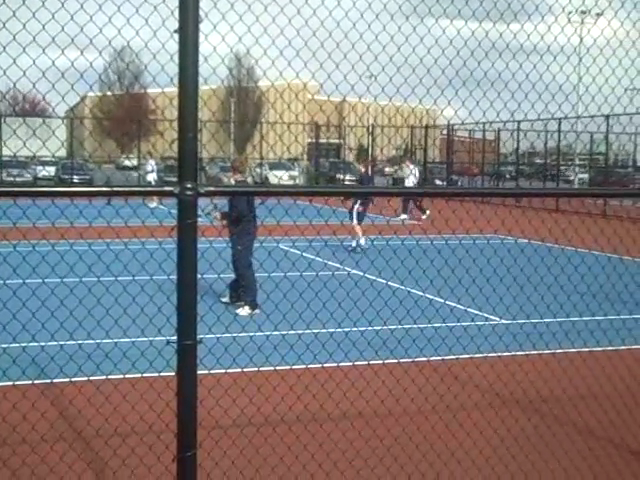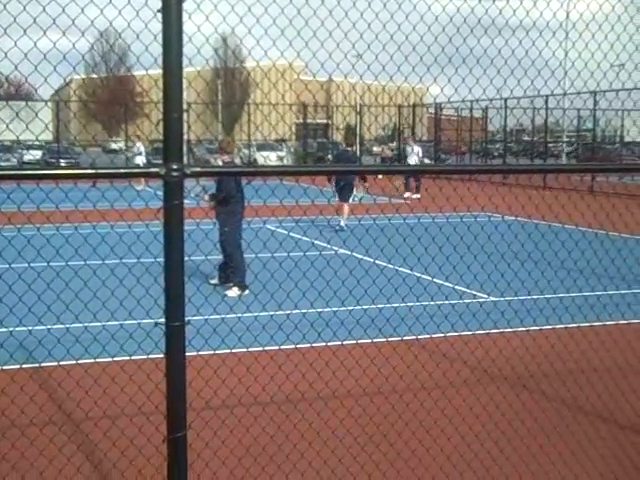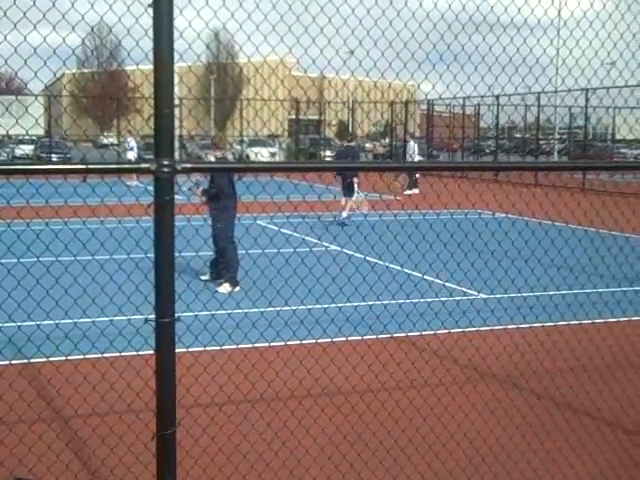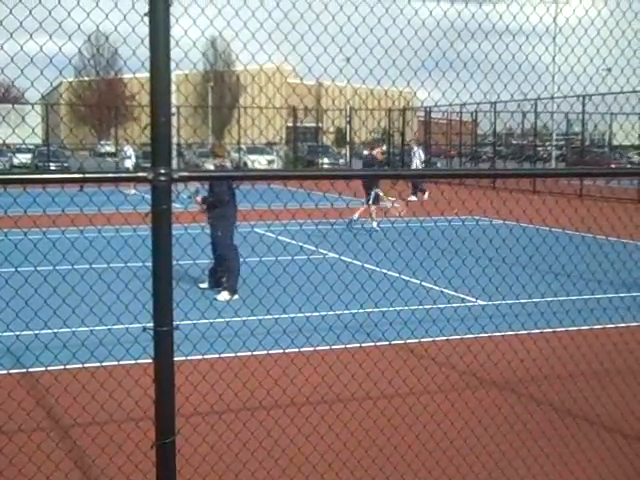
dt=0.5s
person 1, frame 1
right shoulder: (244, 187)
left elbow: (239, 212)
left wrist: (223, 216)
right wrist: (228, 218)
left hip: (243, 233)
right hip: (242, 232)
left knee: (244, 267)
right knee: (239, 265)
left ankle: (251, 304)
right ankle: (235, 294)
person 1, frame 2
right shoulder: (231, 167)
left elbow: (227, 192)
left wrist: (211, 197)
right wrist: (216, 200)
left hip: (230, 213)
right hip: (229, 212)
left knee: (233, 247)
right knee: (227, 246)
left ankle: (240, 285)
right ankle: (225, 276)
person 1, frame 3
left shoulder: (220, 164)
right shoulder: (223, 163)
left elbow: (220, 188)
left wrist: (204, 192)
right wrist: (208, 195)
left hip: (224, 209)
right hip: (221, 208)
left knee: (226, 243)
right knee: (219, 242)
left ankle: (232, 281)
right ankle: (216, 272)
person 1, frame 4
left shoulder: (220, 172)
right shoulder: (222, 171)
left elbow: (220, 196)
left wrist: (203, 200)
right wrist: (208, 203)
left hip: (223, 217)
right hip: (219, 216)
left knee: (227, 251)
right knee: (218, 250)
left ankle: (231, 289)
right ankle: (215, 280)
